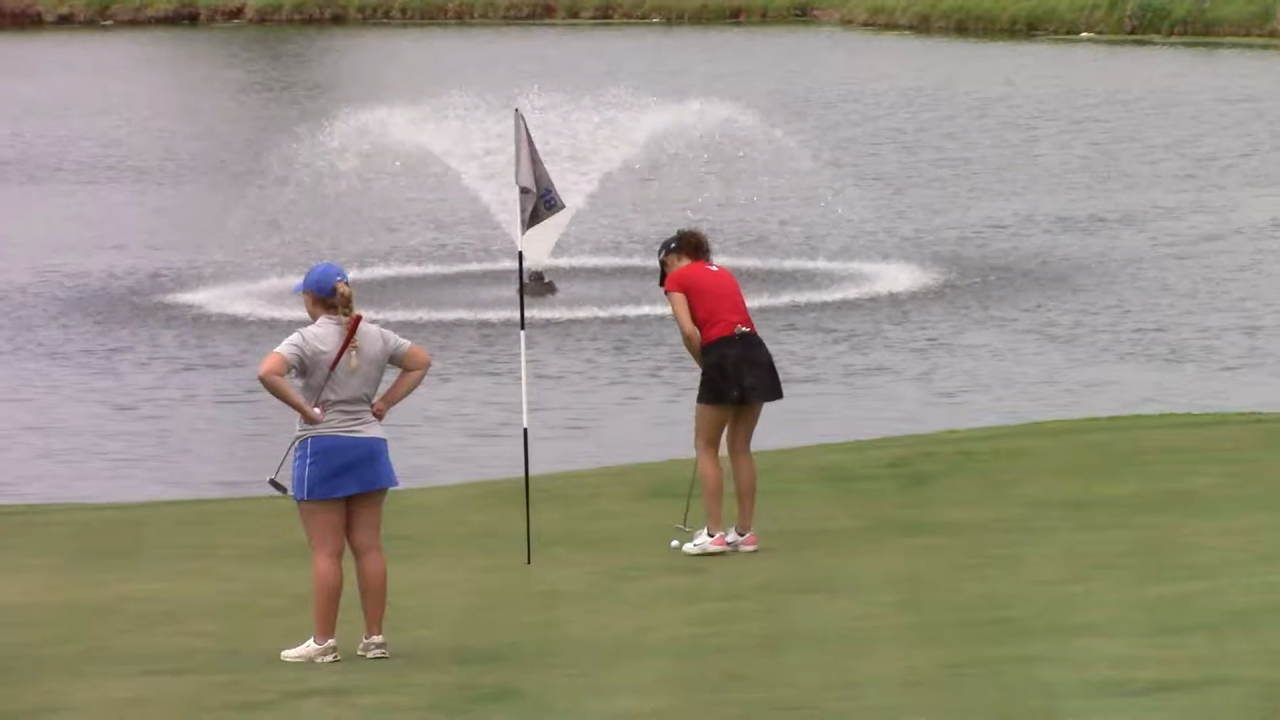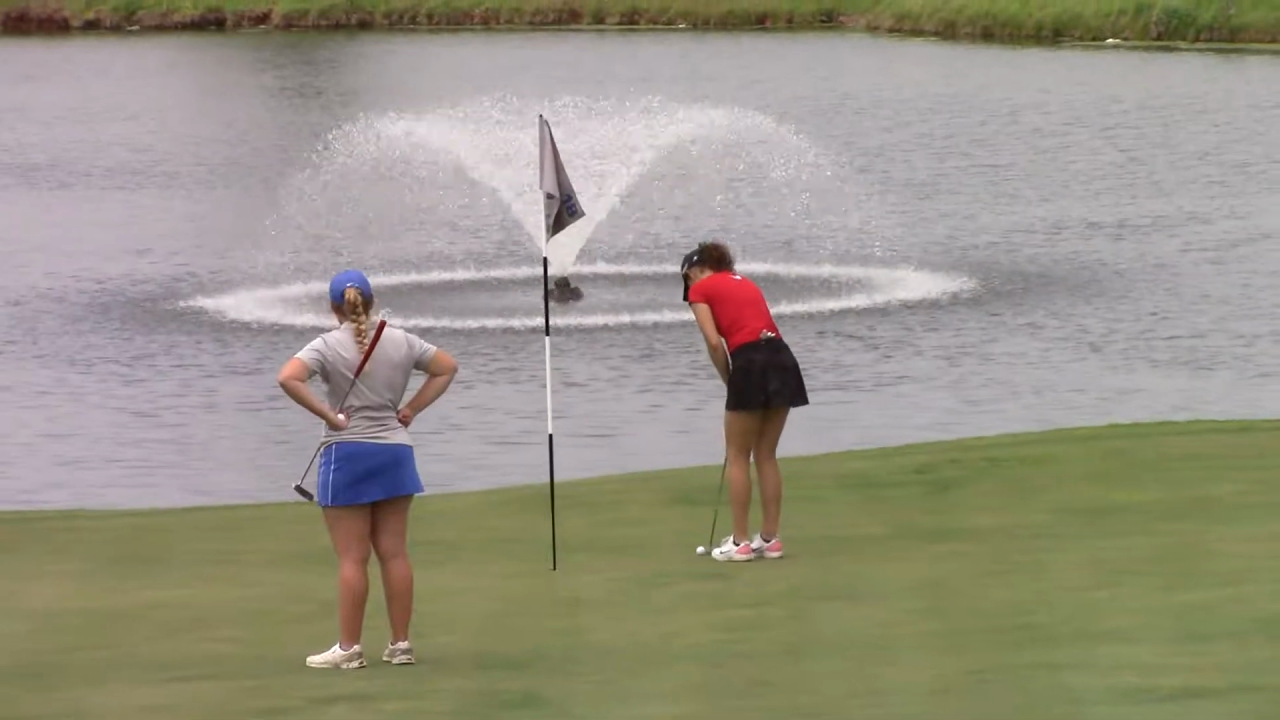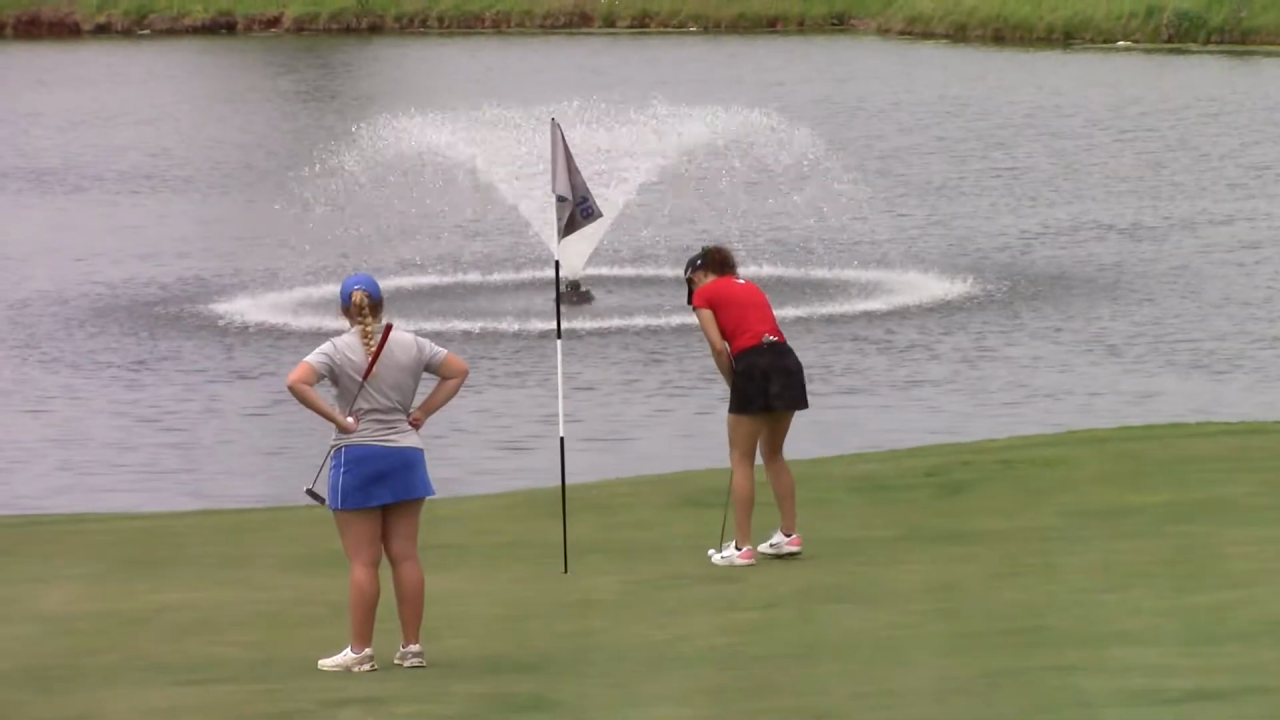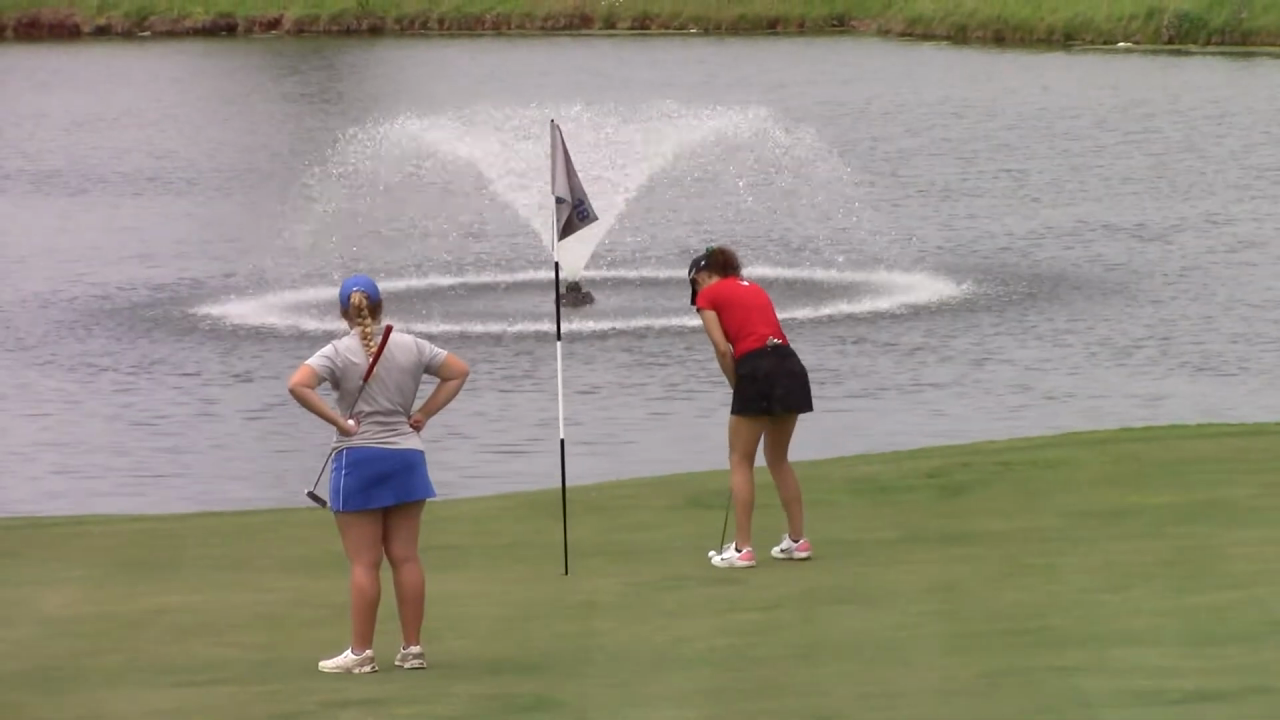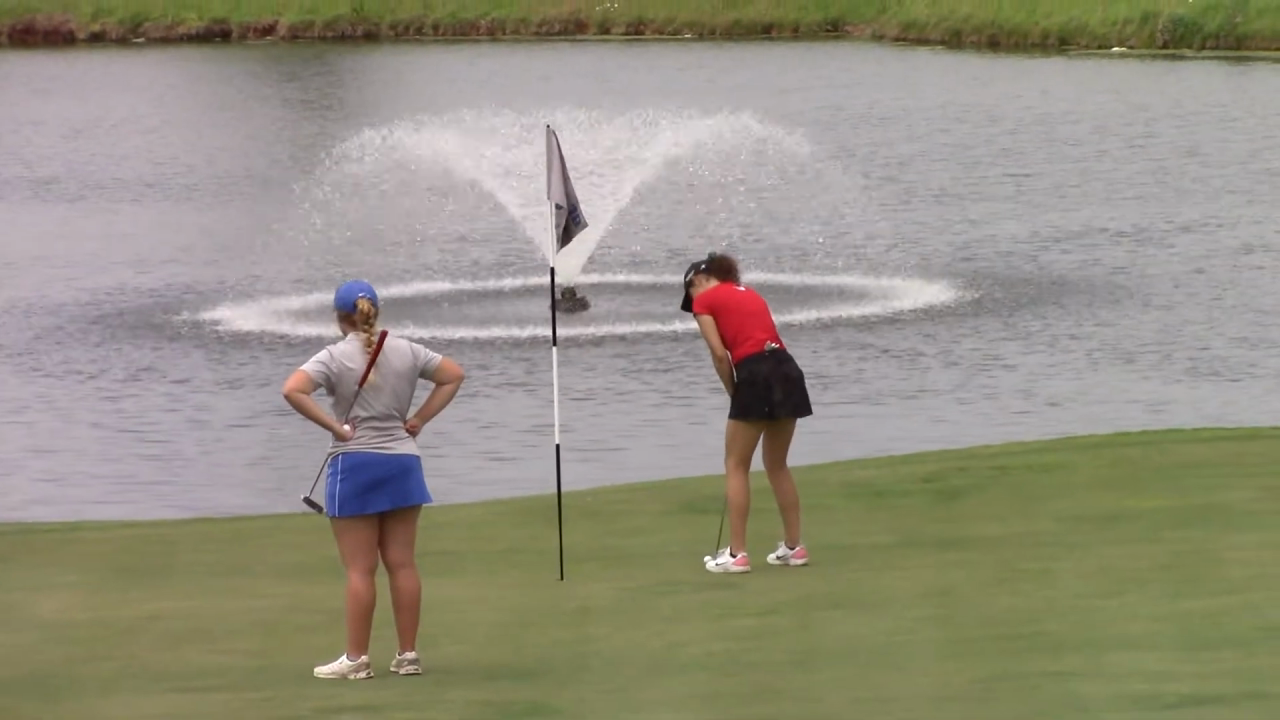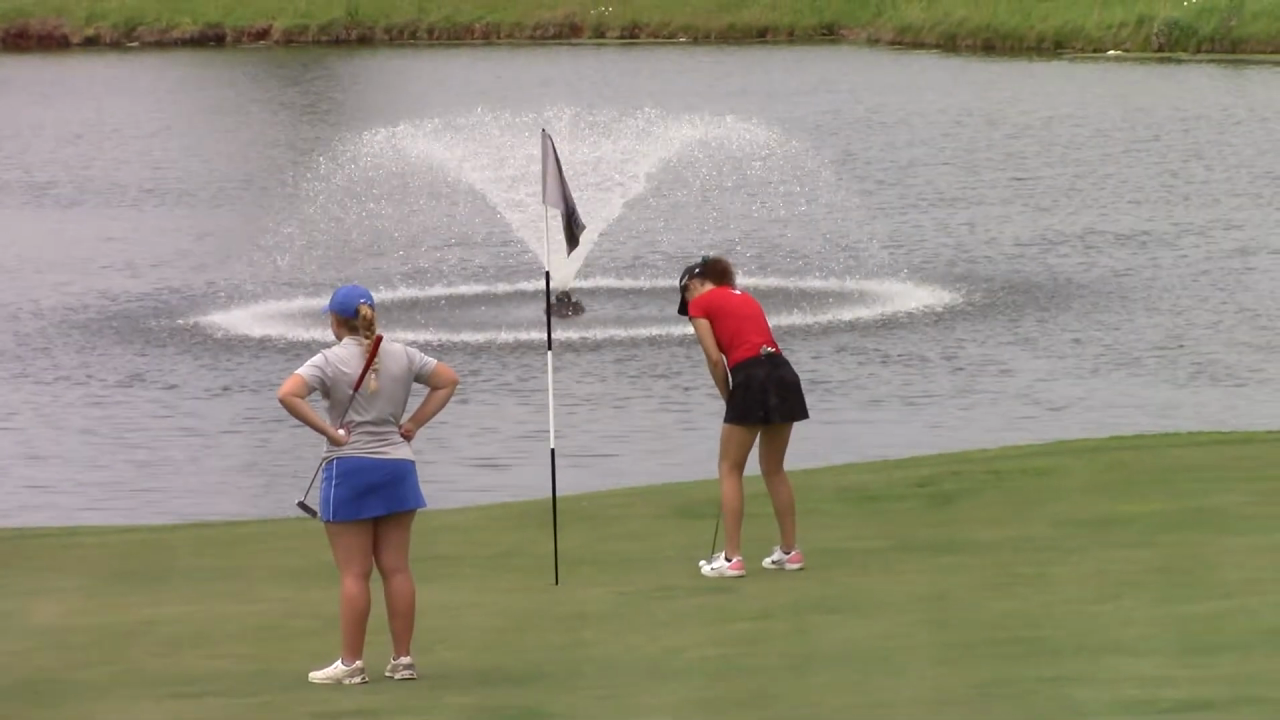
dt=0.5s
person 1, frame 1
left shoulder: (306, 339)
right shoulder: (375, 335)
left elbow: (268, 372)
right elbow: (421, 362)
left wrist: (304, 410)
right wrist: (386, 403)
left hip: (323, 449)
right hip: (369, 448)
left knee: (326, 552)
right knee: (368, 547)
left ankle: (323, 642)
right ankle: (375, 638)
person 1, frame 2
left shoulder: (328, 345)
right shoulder: (401, 341)
left elbow: (288, 378)
right elbow: (448, 367)
left wrist: (328, 416)
right wrist: (413, 409)
left hip: (348, 456)
right hip: (395, 453)
left knee: (352, 559)
right knee: (394, 553)
left ankle: (349, 648)
right ankle: (401, 644)
person 1, frame 3
left shoulder: (337, 349)
right shoulder: (411, 344)
left elbow: (296, 382)
right elbow: (459, 370)
left wrist: (336, 419)
right wrist: (424, 412)
left hip: (358, 458)
right hip: (406, 456)
left knee: (363, 562)
right knee: (405, 556)
left ankle: (360, 651)
right ankle: (412, 647)
person 1, frame 4
left shoulder: (338, 352)
right shoulder: (411, 346)
left elbow: (297, 385)
right elbow: (459, 371)
left wrist: (339, 422)
right wrist: (424, 414)
left hip: (359, 461)
right hip: (406, 458)
left knee: (364, 564)
right knee: (406, 558)
left ankle: (361, 652)
right ankle: (412, 649)
person 1, frame 5
left shoulder: (334, 356)
right shoulder: (406, 350)
left elbow: (292, 390)
right elbow: (454, 375)
left wrist: (334, 428)
right wrist: (421, 418)
left hip: (356, 466)
right hip: (403, 463)
left knee: (360, 569)
right knee: (402, 564)
left ankle: (357, 659)
right ankle: (408, 654)
person 1, frame 6
left shoulder: (330, 360)
right shoulder: (402, 355)
left elbow: (287, 395)
right elbow: (449, 380)
left wrist: (329, 432)
right wrist: (414, 423)
left hip: (350, 470)
right hip: (397, 467)
left knee: (354, 574)
right knee: (396, 569)
left ankle: (351, 663)
right ankle: (403, 659)
person 2, frame 1
left shoulder: (676, 279)
right shoulder: (723, 273)
left elbow: (689, 332)
left wrist: (704, 367)
right wrist: (711, 364)
left hip: (724, 358)
right hip: (756, 354)
left knee: (706, 448)
right knee: (740, 448)
left ankle: (714, 533)
right ankle: (744, 533)
person 2, frame 2
left shoulder: (699, 289)
right shoulder: (746, 283)
left elbow: (715, 343)
left wrist: (728, 381)
right wrist: (735, 379)
left hip: (751, 364)
right hip: (782, 359)
left knee: (737, 457)
right knee: (765, 455)
left ankle: (740, 542)
right ankle: (770, 539)
person 2, frame 3
left shoulder: (703, 294)
right shoulder: (749, 286)
left elbow: (719, 348)
left wrist: (733, 385)
right wrist: (739, 384)
left hip: (754, 367)
right hip: (786, 362)
left knee: (741, 460)
right knee: (773, 454)
left ankle: (741, 547)
right ankle: (789, 534)
person 2, frame 4
left shoulder: (707, 295)
right shoulder: (753, 288)
left elbow: (723, 350)
left wrist: (737, 387)
right wrist: (742, 385)
left hip: (757, 371)
right hip: (789, 365)
left knee: (740, 462)
right knee: (778, 459)
left ankle: (742, 548)
right ankle: (797, 539)
person 2, frame 5
left shoulder: (704, 300)
right shoulder: (749, 293)
left elbow: (720, 354)
left wrist: (733, 393)
right wrist: (740, 393)
left hip: (757, 376)
right hip: (787, 371)
left knee: (736, 466)
right knee: (776, 465)
left ankle: (737, 554)
right ankle: (794, 546)
person 2, frame 6
left shoulder: (700, 304)
right shoulder: (744, 297)
left elbow: (715, 359)
left wrist: (728, 398)
right wrist: (735, 397)
left hip: (752, 381)
right hip: (783, 375)
left knee: (730, 469)
right knee: (773, 469)
left ankle: (732, 557)
right ankle: (790, 551)
